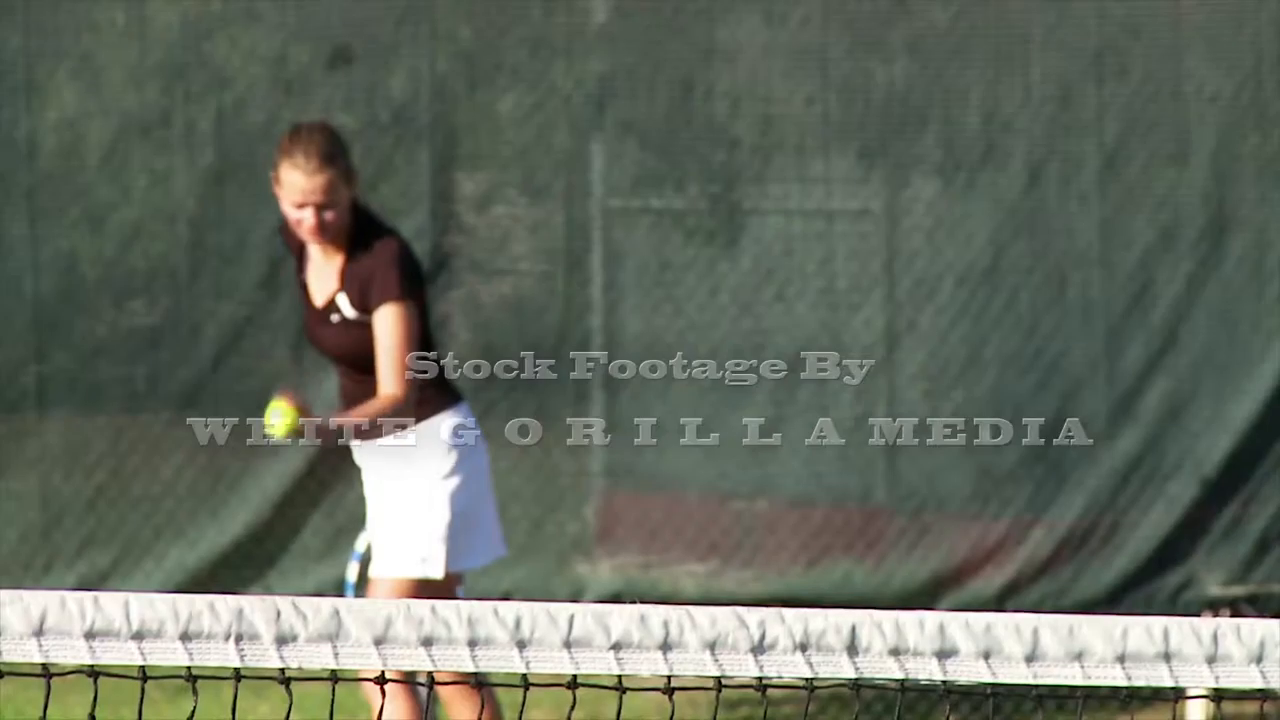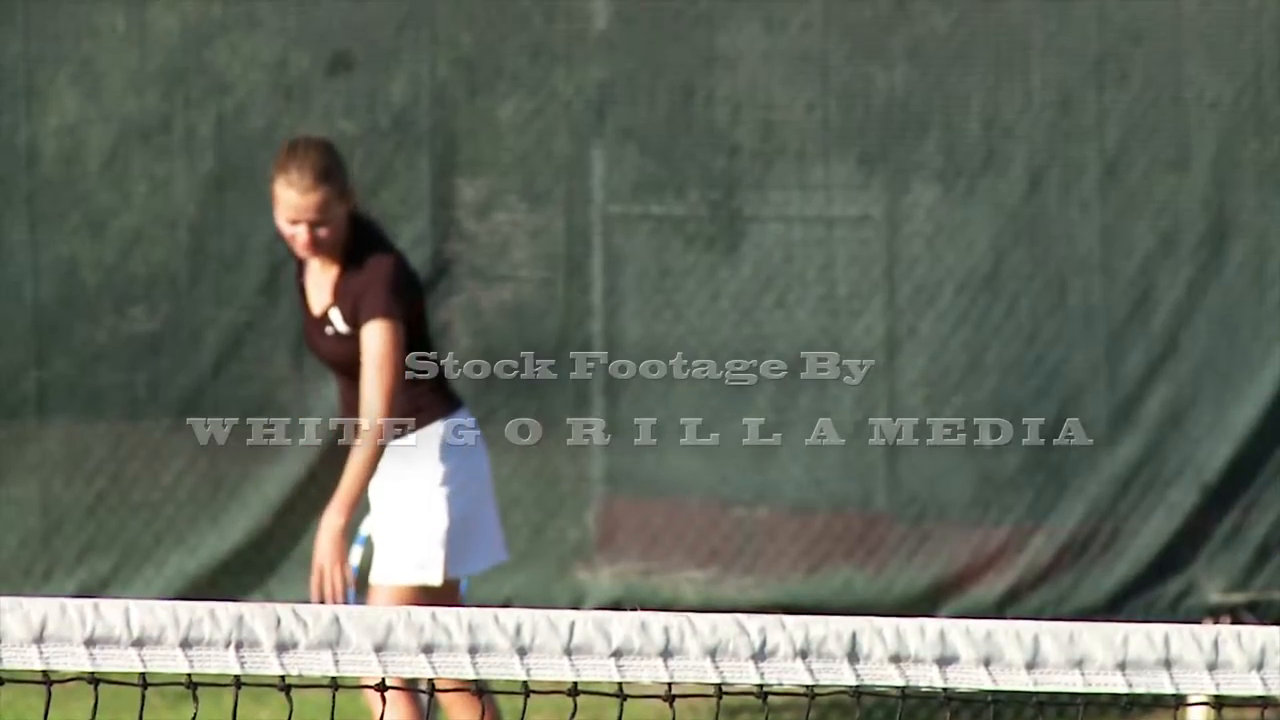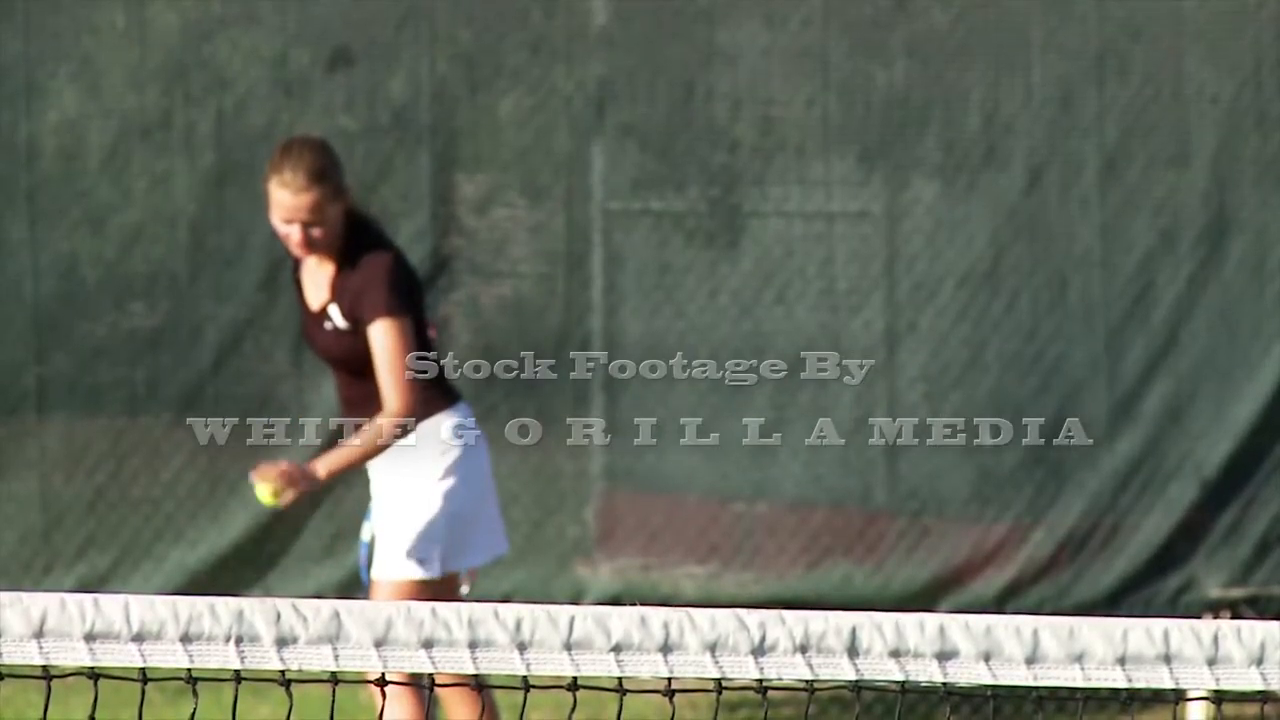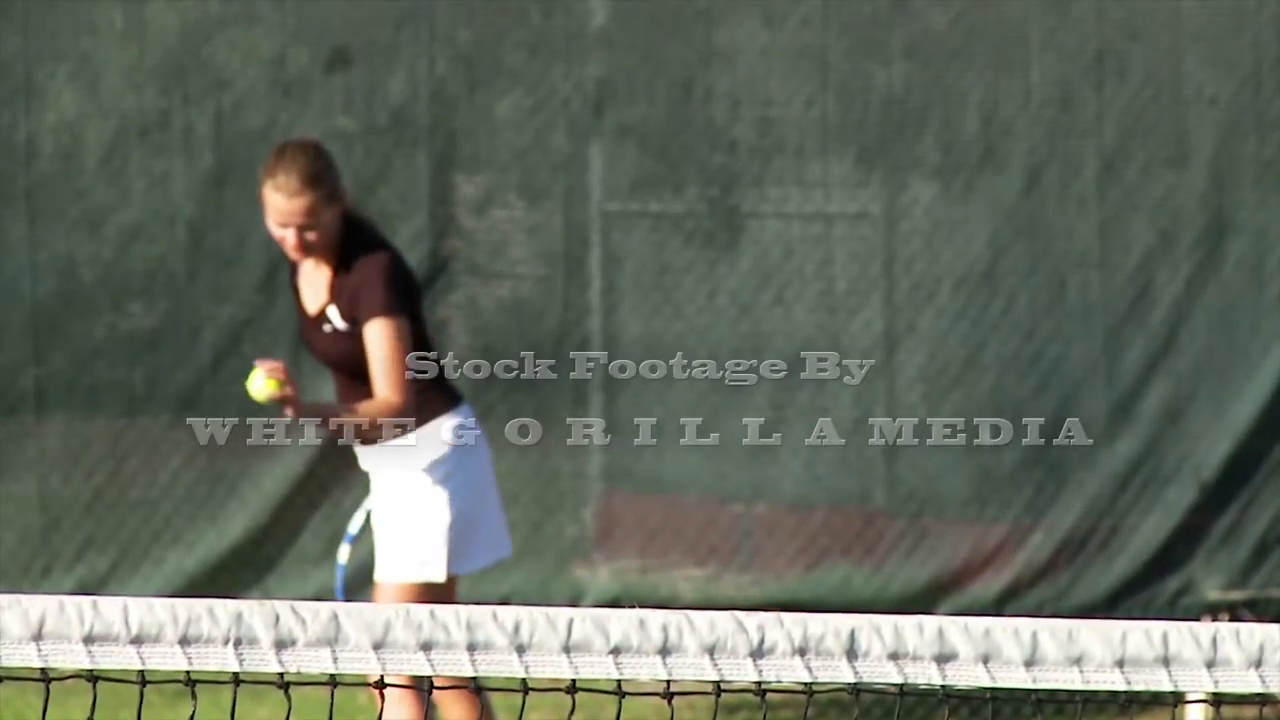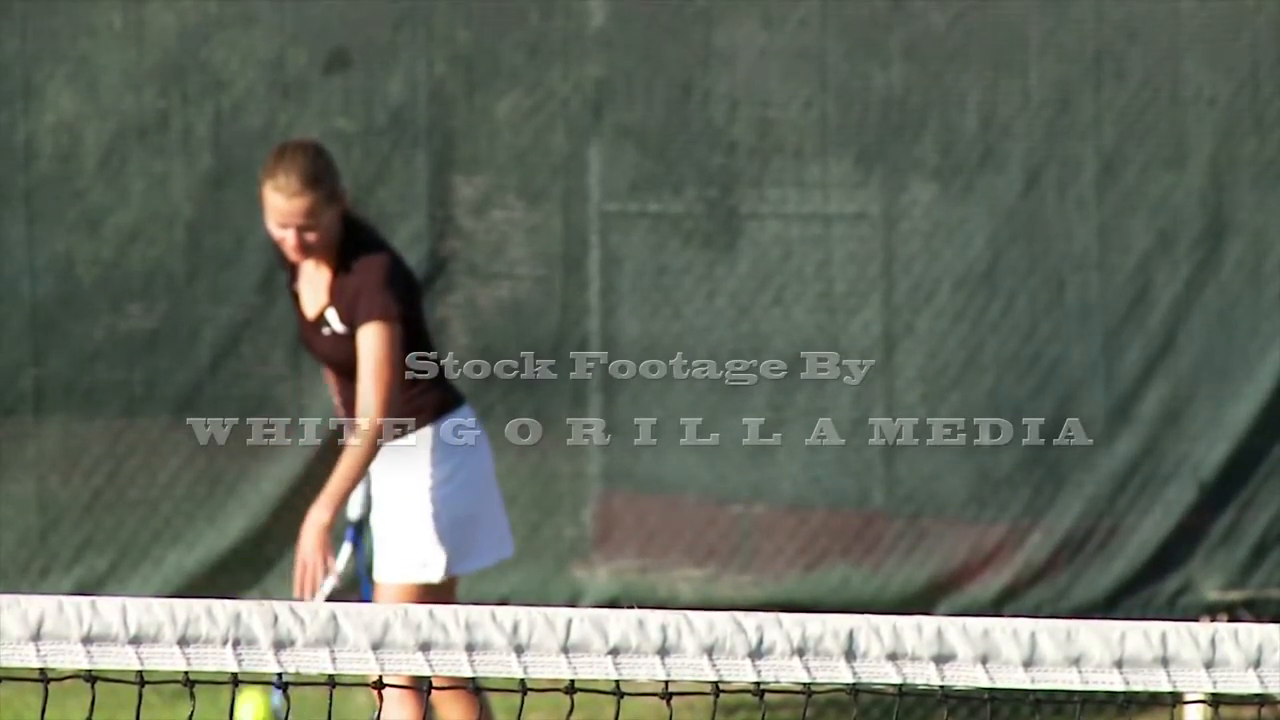
dt=0.4s
person 1, frame 1
left shoulder: (386, 259)
right shoulder: (298, 239)
left elbow: (398, 397)
left wrist: (327, 425)
left hip: (430, 449)
right hip: (383, 455)
person 1, frame 2
left shoulder: (380, 275)
right shoulder: (307, 248)
left elbow: (377, 420)
left wrist: (334, 521)
left hip: (430, 455)
right hip: (396, 459)
person 1, frame 3
left shoulder: (377, 271)
right shoulder: (306, 243)
left elbow: (400, 412)
left wrist: (316, 471)
left hip: (430, 448)
right hip: (396, 455)
person 1, frame 4
left shoulder: (374, 271)
right shoulder: (302, 248)
left elbow: (395, 403)
left wrist: (310, 413)
left hip: (431, 449)
right hip: (390, 457)
person 1, frame 5
left shoulder: (374, 275)
right shoulder: (296, 253)
left elbow: (375, 419)
left wrist: (320, 518)
right wrist: (346, 430)
left hip: (431, 452)
right hip: (394, 456)
